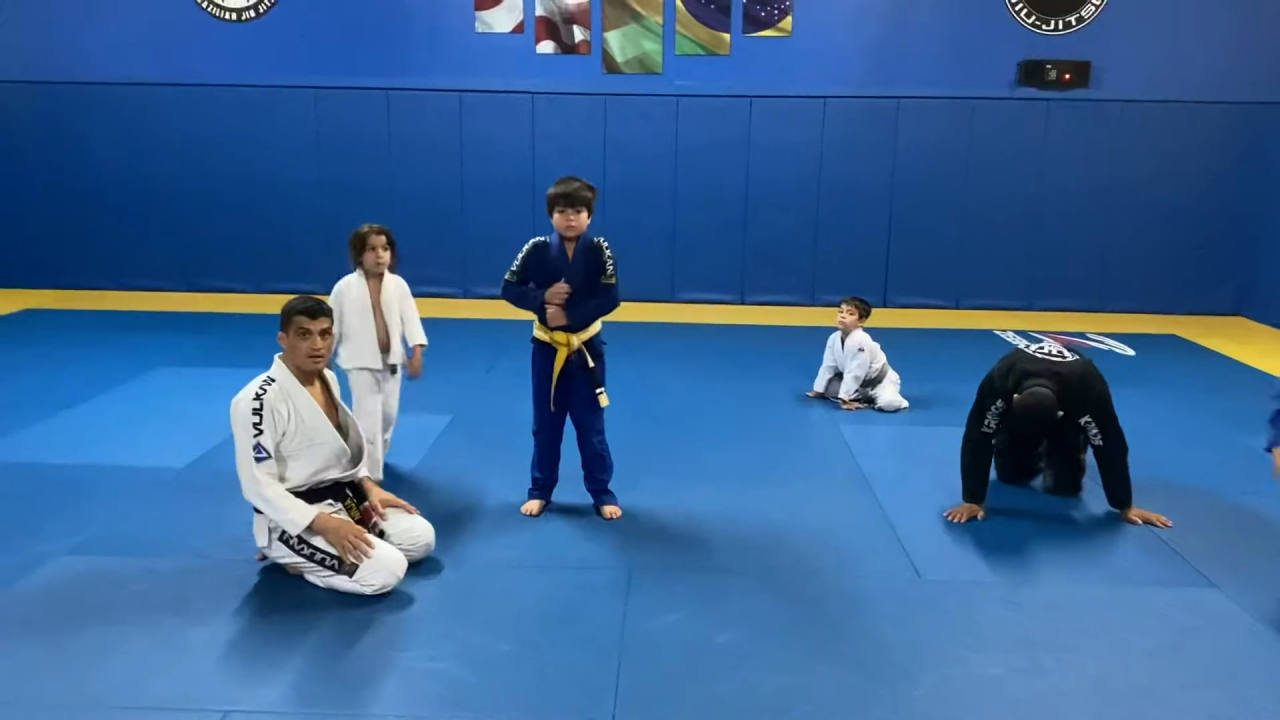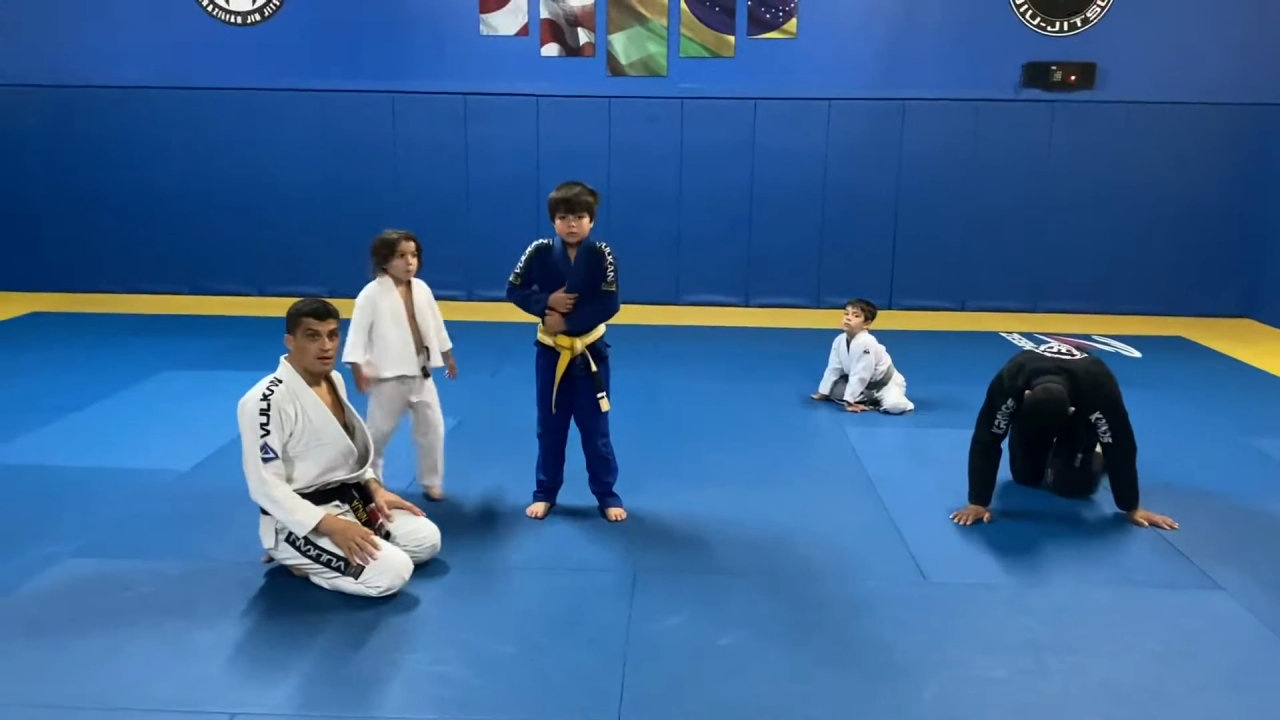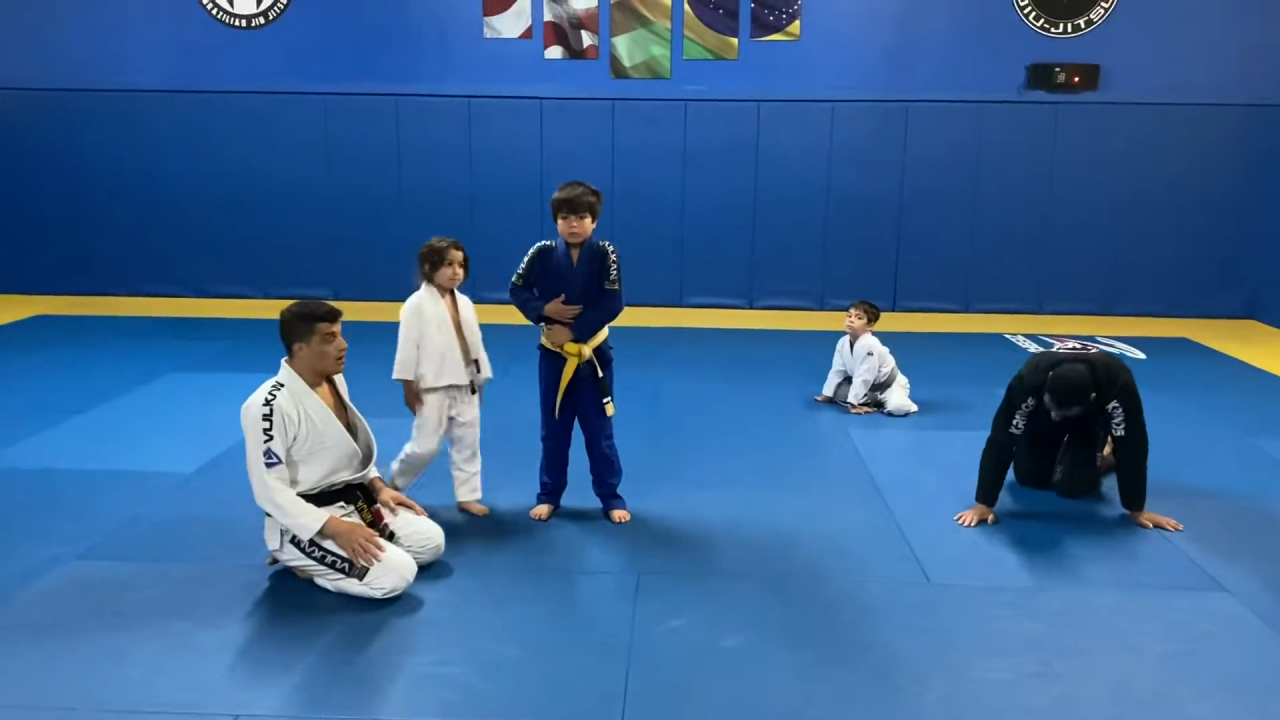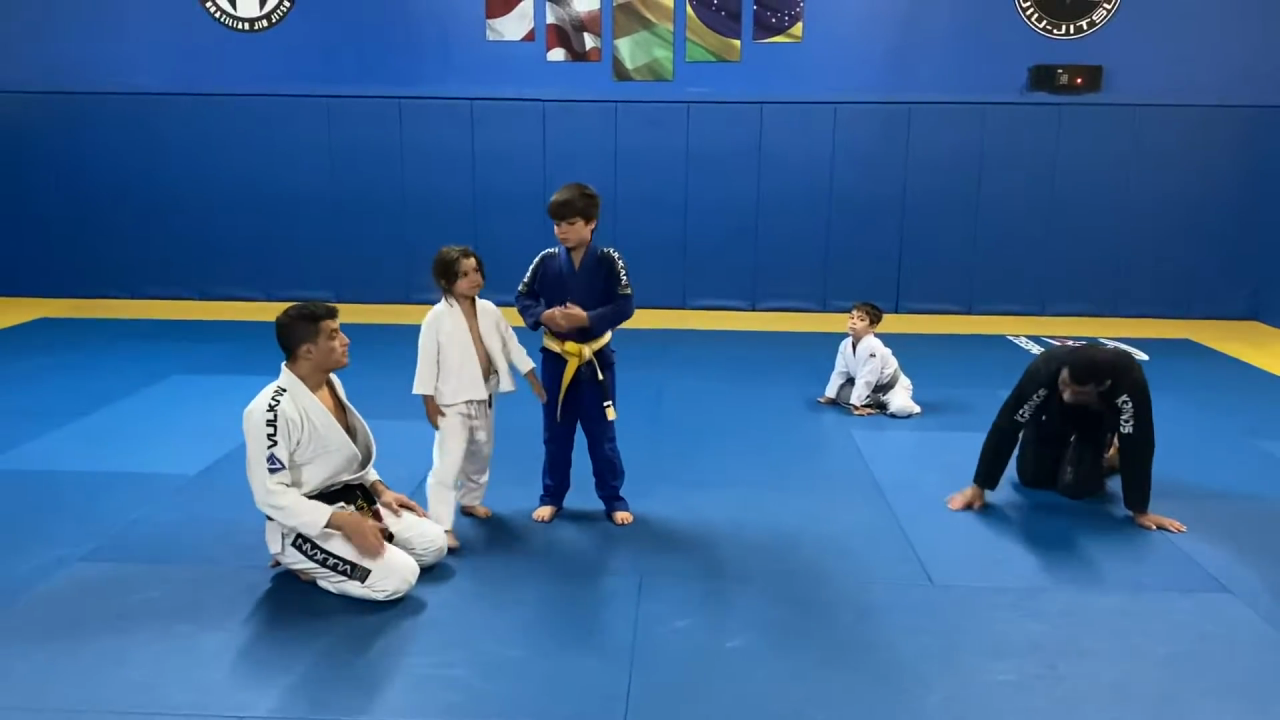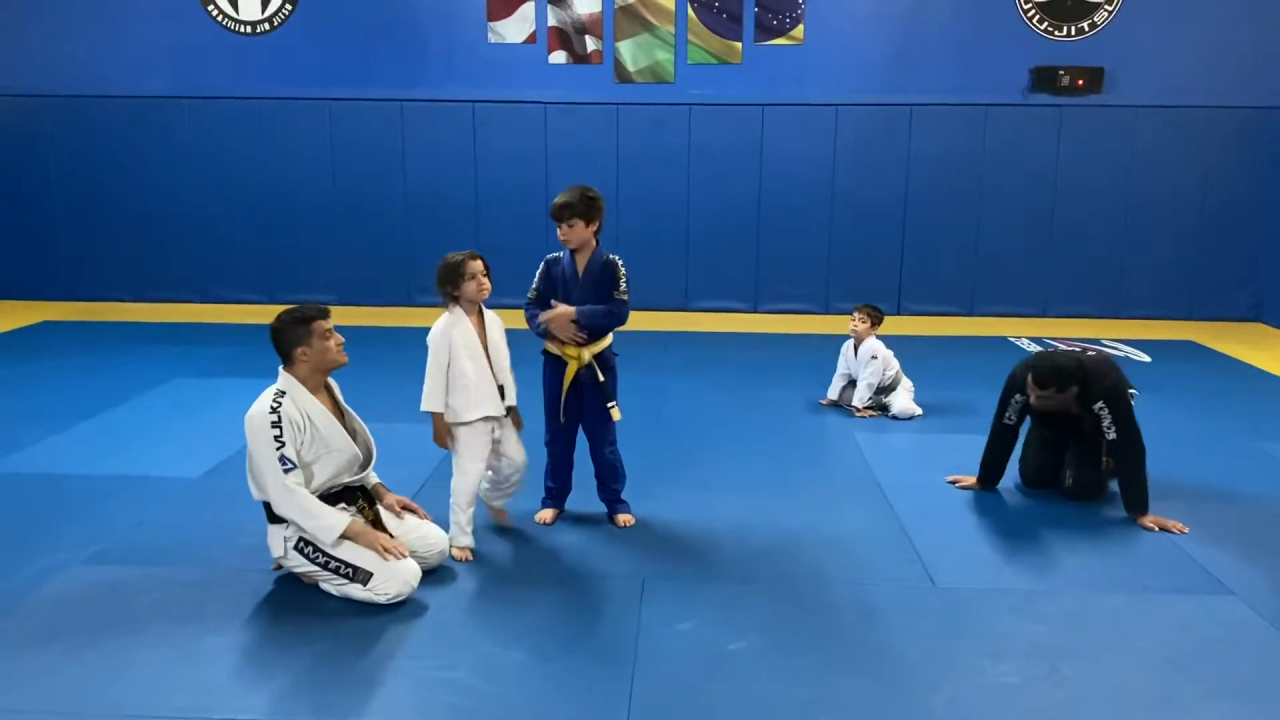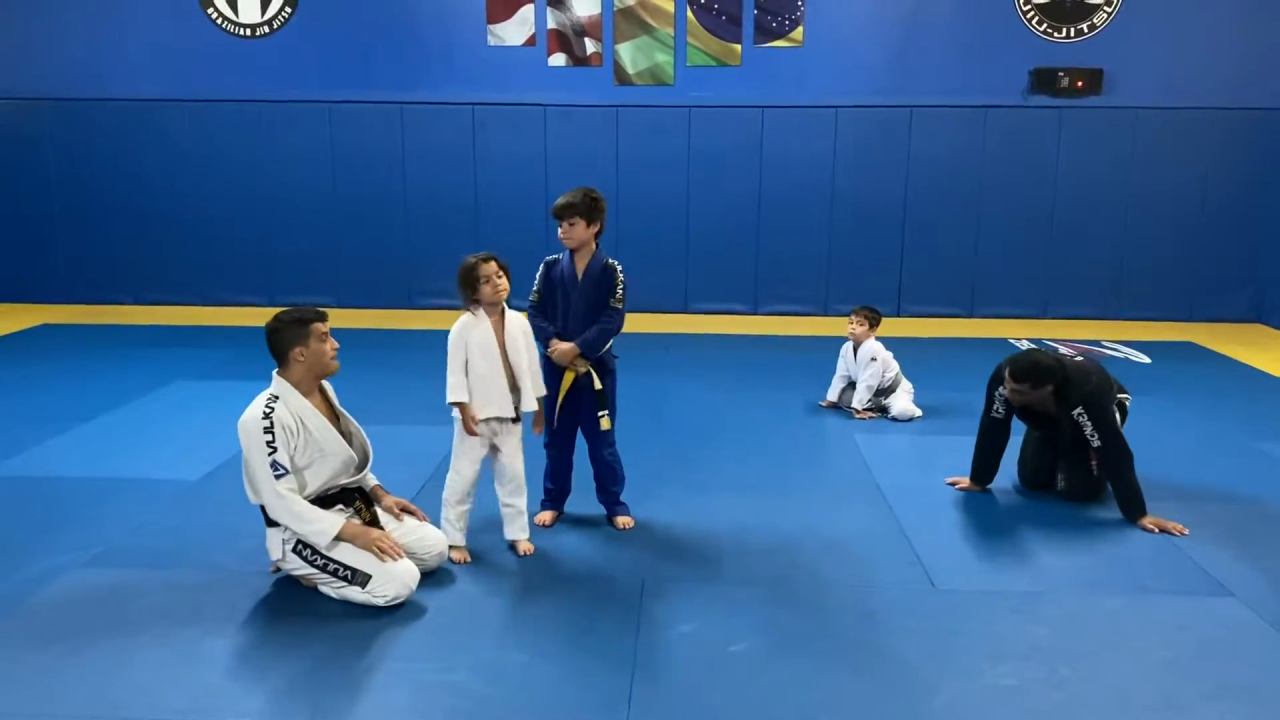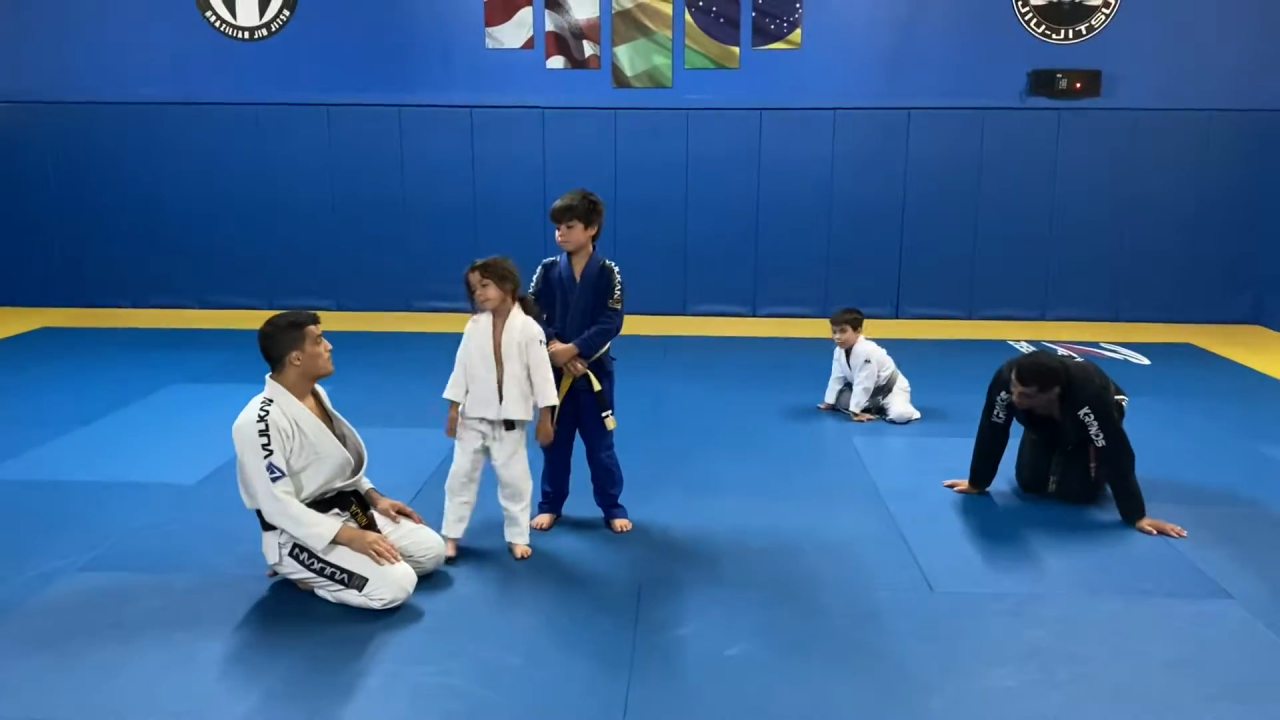
dt=0.3s
person 1, frame 1
left shoulder: (599, 250)
right shoulder: (537, 250)
left elbow: (610, 299)
right elbow: (509, 289)
left wrist: (570, 316)
right wrist: (542, 296)
left hip: (586, 348)
right hip: (547, 348)
left knee: (591, 425)
right knee: (545, 424)
left ankle: (602, 492)
right ankle: (540, 490)
person 1, frame 2
left shoulder: (602, 255)
right shoulder: (539, 252)
left elbow: (609, 305)
right elbow: (515, 290)
left wrist: (567, 323)
right wrist: (547, 301)
left hip: (590, 351)
right hip: (550, 352)
left knee: (595, 427)
right knee: (550, 426)
left ankle: (606, 494)
right ankle: (545, 492)
person 1, frame 3
left shoulder: (605, 254)
right shoulder: (542, 253)
left elbow: (612, 305)
right elbow: (517, 290)
left wrist: (573, 332)
right wrist: (544, 310)
left hip: (593, 355)
right hip: (554, 356)
left knee: (599, 430)
right knee: (553, 430)
left ankle: (611, 497)
right ankle: (549, 495)
person 1, frame 4
left shoulder: (608, 260)
right shoulder: (546, 260)
left elbow: (625, 307)
right elbow: (523, 298)
left wrist: (588, 318)
right wrist: (541, 316)
left hip: (596, 359)
right hip: (556, 359)
left knee: (601, 434)
right knee: (556, 433)
left ankle: (613, 498)
right ankle: (552, 497)
person 1, frame 5
left shoulder: (611, 266)
right shoulder: (551, 264)
left elbow: (618, 312)
right elbow: (533, 306)
left wrist: (574, 313)
right wrist: (550, 325)
left hip: (597, 362)
right hip: (558, 362)
left knee: (602, 437)
right knee: (557, 436)
left ankle: (615, 501)
right ankle: (553, 499)
person 1, frame 6
left shoulder: (610, 270)
right shoulder: (550, 267)
left elbow: (611, 322)
right elbow: (535, 313)
left wrist: (576, 349)
right wrist: (555, 344)
left hip: (595, 366)
right hip: (555, 366)
left knee: (601, 440)
right knee: (556, 439)
left ankle: (614, 503)
right ankle: (552, 501)
person 1, frame 7
left shoulder: (607, 272)
right shoulder: (548, 270)
left elbow: (610, 323)
left wrist: (573, 349)
right wrist: (554, 346)
left hip: (593, 368)
right hip: (554, 369)
left knee: (599, 442)
right knee: (554, 441)
left ankle: (612, 506)
right ankle: (550, 505)
person 2, frame 1
left shoulder: (327, 379)
right shoulder: (259, 400)
right elbow: (259, 486)
left wrist: (369, 487)
right wrist: (326, 525)
right hip: (293, 520)
left knee: (421, 538)
right knee: (387, 571)
left ankle: (310, 554)
right ankle: (289, 555)
person 2, frame 2
left shoulder: (333, 380)
right shoulder: (266, 401)
right elbow: (266, 486)
left wrist: (375, 488)
right wrist: (331, 526)
right hip: (298, 520)
left knee: (426, 540)
right knee: (391, 573)
left ankle: (311, 554)
right ankle: (293, 556)
person 2, frame 3
left shoulder: (334, 380)
right shoulder: (269, 406)
right elbow: (271, 492)
left wrist: (379, 487)
right wrist: (336, 529)
right hip: (304, 522)
left knee: (431, 541)
right knee: (395, 575)
left ankle: (319, 557)
right ankle: (299, 558)
person 2, frame 4
left shoulder: (331, 383)
right shoulder: (271, 410)
right elbow: (271, 495)
left wrist: (379, 490)
right wrist: (344, 523)
left hip: (352, 502)
right hip: (304, 526)
left knee: (433, 542)
right knee: (398, 577)
right ankle: (300, 562)
person 2, frame 5
left shoulder: (326, 386)
right shoulder: (272, 413)
right elbow: (288, 498)
left wrist: (381, 493)
right wrist: (360, 533)
left hip: (352, 504)
right hip: (305, 528)
left knee: (435, 545)
right knee: (401, 580)
left ankle: (319, 564)
right ankle: (304, 566)
person 2, frame 6
left shoulder: (322, 389)
right shoulder: (266, 418)
right elbow: (282, 503)
left wrist: (380, 494)
right wrist: (354, 534)
right hip: (303, 531)
left knee: (434, 548)
right knee: (399, 582)
left ankle: (331, 564)
right ankle: (302, 568)
person 2, frame 7
left shoulder: (315, 393)
right shoulder: (261, 422)
right elbow: (278, 506)
left wrist: (375, 497)
right wrist: (350, 537)
right hip: (300, 535)
left knee: (431, 550)
right knee: (395, 585)
left ankle: (323, 569)
right ankle: (300, 571)
person 3, frame 1
left shoulder: (398, 285)
right shoulder: (346, 286)
left elbow: (411, 320)
right elbow: (332, 323)
left wrist: (417, 353)
left hip: (390, 362)
right hip: (360, 363)
left knee: (387, 415)
right knee: (369, 421)
left ankle: (373, 459)
right ankle: (371, 473)
person 3, frame 2
left shoulder: (422, 289)
right shoulder: (372, 293)
left elbow: (435, 323)
right elbow: (358, 332)
left wrist: (447, 355)
right wrist: (358, 369)
left hip: (421, 371)
right hip: (388, 375)
left knee: (432, 427)
right knee: (380, 430)
left ankle: (430, 480)
person 3, frame 3
left shoulder: (464, 303)
right shoulder: (417, 304)
right elbow: (408, 346)
left wrist: (479, 377)
right wrist: (409, 385)
left hip: (465, 386)
right hip: (434, 388)
left knee: (468, 443)
right knee: (426, 446)
left ankle: (467, 496)
right ankle: (395, 481)
person 3, frame 4
left shoulder: (489, 310)
right shoulder: (437, 317)
left elbow: (511, 344)
right elbow: (427, 360)
left wrist: (533, 379)
right wrist: (429, 402)
left hip: (483, 398)
right hip: (452, 401)
left knee: (480, 455)
right knee: (448, 463)
left ankle: (470, 500)
right ankle: (440, 526)
person 3, frame 5
left shoulder: (492, 320)
right shoulder: (444, 328)
right elbow: (436, 375)
left wrist: (512, 407)
right wrist: (438, 421)
left hip: (497, 412)
right hip: (465, 417)
left knee: (516, 462)
right knee: (468, 478)
left ankle: (494, 501)
right ankle: (460, 539)
person 3, frame 6
left shoulder: (519, 322)
right shoulder: (465, 326)
left elbow: (531, 366)
right elbow: (456, 372)
left wrist: (538, 406)
right wrist: (463, 411)
left hip: (510, 415)
right hip: (476, 415)
left knee: (512, 475)
right knee: (462, 478)
left ankle: (518, 533)
right ankle: (456, 540)
person 3, frame 7
left shoulder: (528, 328)
right shoulder: (475, 325)
left elbow: (541, 373)
right elbow: (461, 370)
left wrist: (545, 419)
right wrist: (453, 410)
left hip: (509, 420)
right hip: (473, 417)
left knee: (514, 479)
right knee: (461, 475)
left ankle: (517, 536)
right ankle: (451, 536)
person 4, frame 1
left shoulder: (1090, 393)
right shoulder: (999, 382)
left elbow: (1111, 449)
right elbow: (977, 439)
left wrist: (1125, 507)
right wrist: (972, 501)
left knee: (1064, 486)
right knee: (1010, 475)
person 4, frame 2
left shoulder: (1101, 391)
right shoulder: (1009, 382)
left elbow: (1121, 447)
right elbow: (986, 441)
left wrist: (1132, 508)
right wrist: (978, 503)
left hip: (1080, 421)
right hip: (1029, 409)
left knee: (1067, 484)
right knee: (1025, 477)
left ankle: (1097, 454)
person 4, frame 3
left shoulder: (1118, 383)
right shoulder: (1030, 379)
left elbow: (1131, 445)
right elbow: (1001, 440)
left wrist: (1137, 510)
right wrist: (983, 504)
left hip: (1091, 422)
left knee: (1072, 485)
right knee: (1028, 478)
left ankle: (1105, 453)
person 4, frame 4
left shoulder: (1129, 380)
right shoulder: (1045, 370)
left elbow: (1138, 445)
right elbow: (1007, 425)
left wrist: (1140, 511)
right wrist: (979, 486)
left hip: (1098, 421)
right hip: (1053, 417)
left knee: (1075, 486)
right knee: (1032, 477)
left ankle: (1109, 456)
right ankle: (1067, 450)
person 4, frame 5
left shoulder: (1107, 386)
right shoulder: (1022, 376)
left elbow: (1128, 448)
right elbow: (1003, 431)
left wrist: (1140, 513)
right wrist: (984, 481)
left hip: (1095, 425)
right hip: (1053, 422)
left knee: (1078, 487)
right knee: (1034, 478)
left ankle: (1108, 461)
right ankle: (1067, 454)
person 4, frame 6
left shoulder: (1087, 392)
right shoulder: (1005, 376)
left elbow: (1114, 453)
right elbow: (993, 431)
left wrist: (1138, 515)
right wrist: (978, 480)
left hip: (1101, 411)
right hip: (1048, 421)
left knee: (1078, 489)
right knee: (1032, 480)
left ankle: (1091, 465)
right ankle: (1062, 454)
person 4, frame 7
left shoulder: (1090, 394)
right shoulder: (1006, 378)
left elbow: (1117, 453)
right elbow: (992, 433)
left wrist: (1136, 516)
right wrist: (977, 483)
left hip: (1088, 427)
right hip: (1045, 425)
left knee: (1076, 491)
right knee: (1030, 483)
left ankle: (1094, 469)
right ankle: (1059, 458)
